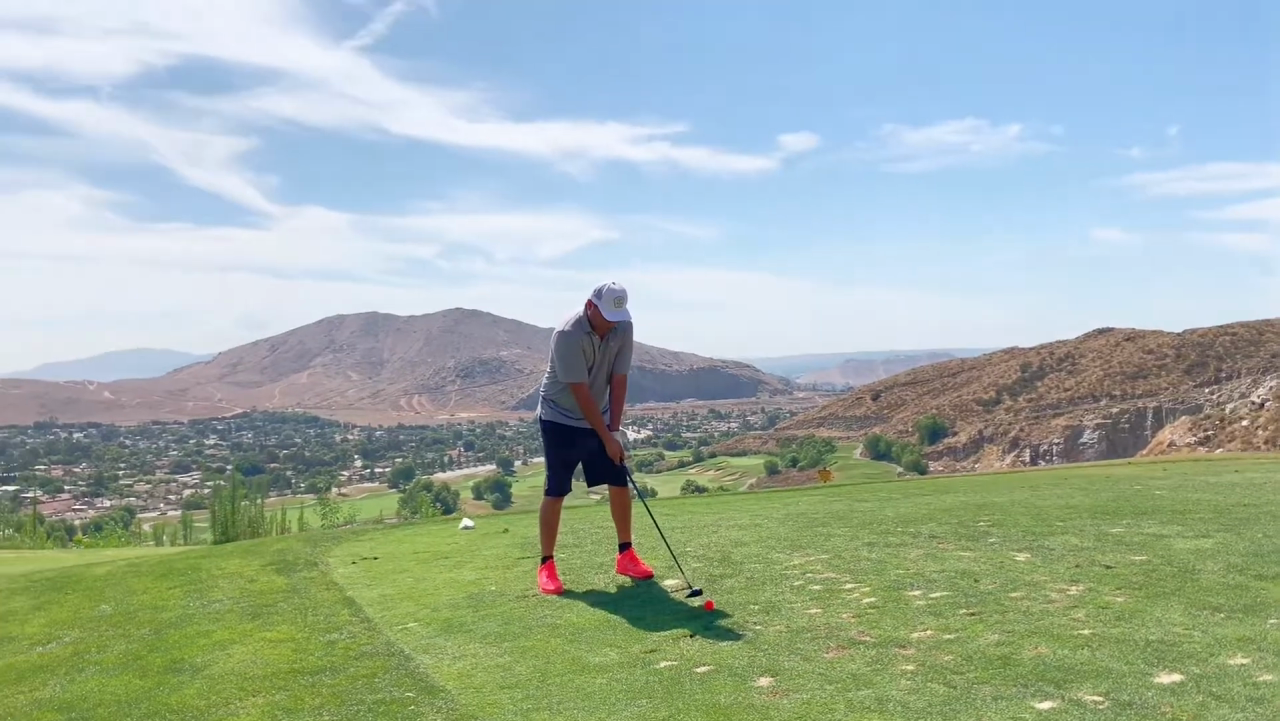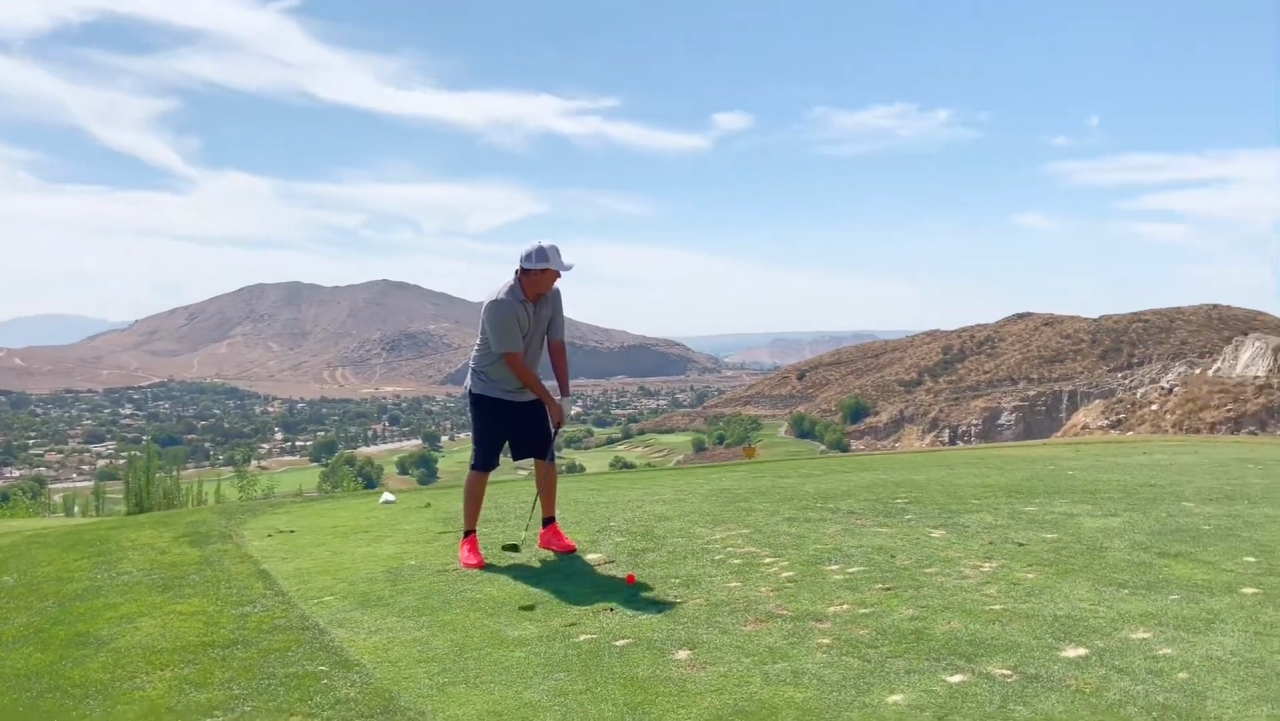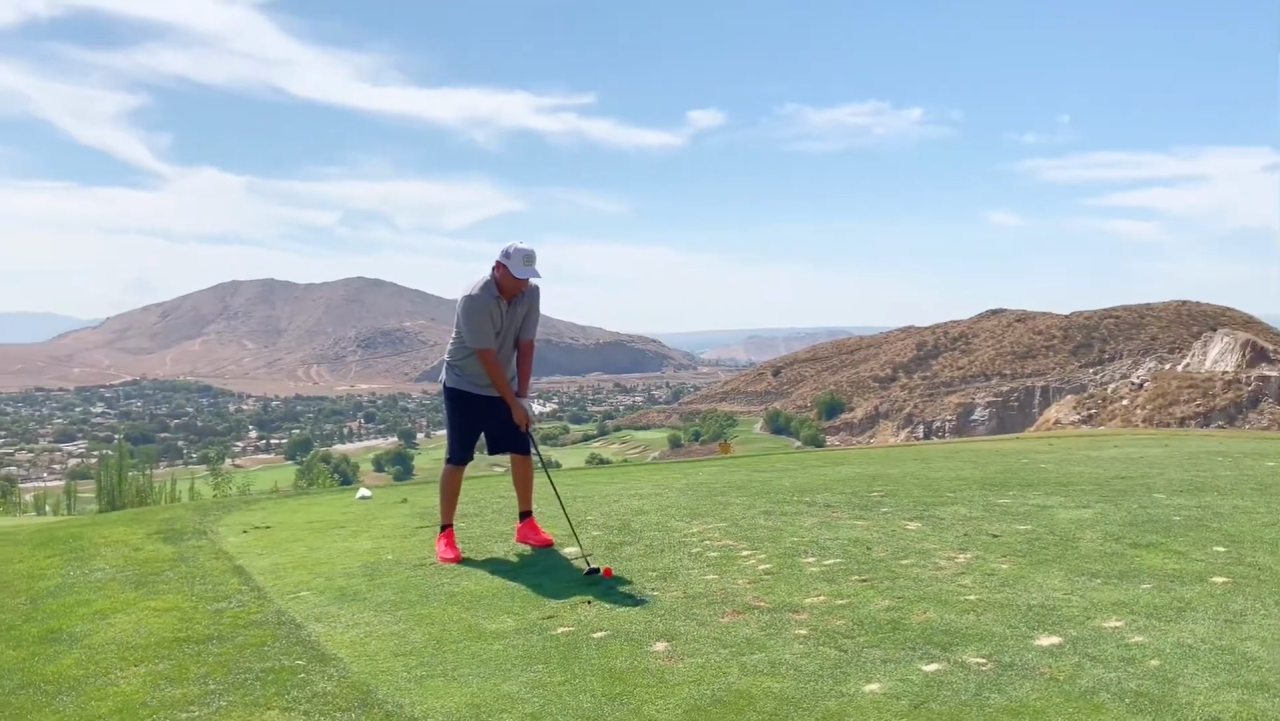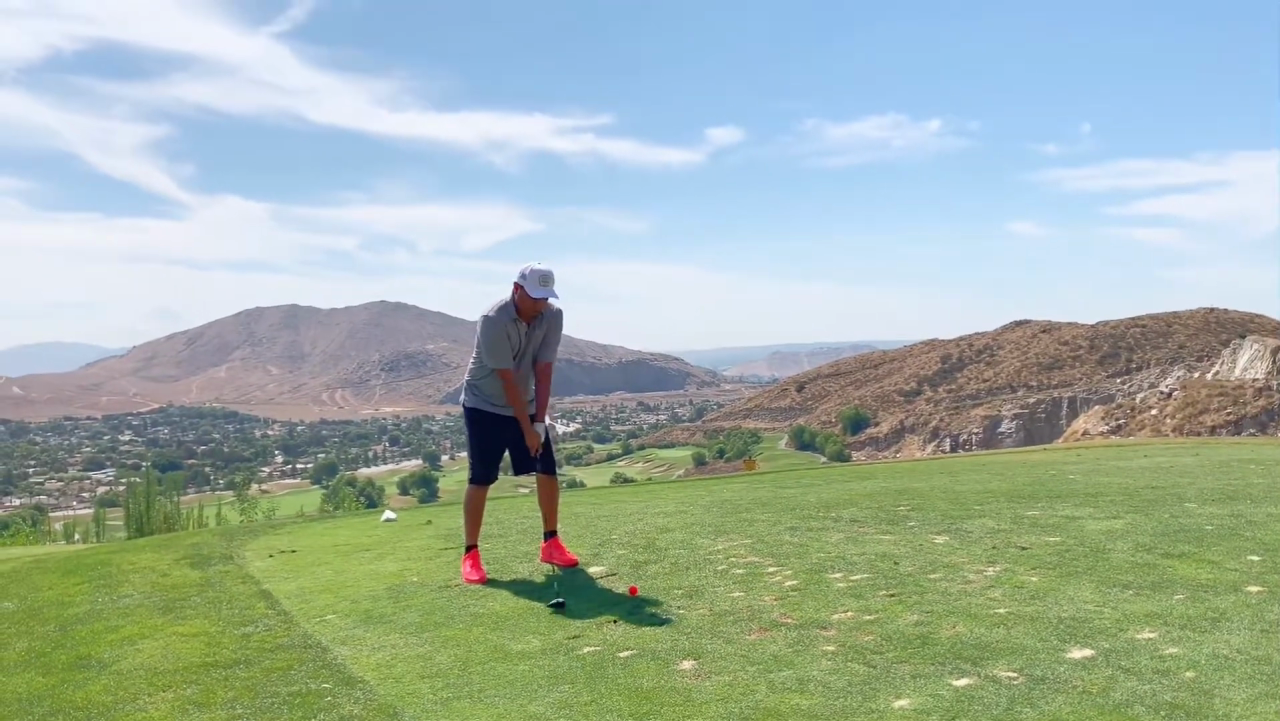
dt=1s
person 1, frame 1
left shoulder: (623, 328)
right shoulder: (567, 335)
left elbow: (618, 381)
right elbow: (581, 393)
left wrist: (615, 430)
right wrist: (606, 437)
left hip: (599, 417)
right hip: (560, 418)
left knee: (620, 482)
right knee: (556, 490)
left ankle: (625, 554)
right ankle: (546, 565)
person 1, frame 2
left shoulder: (552, 297)
right shoulder: (500, 305)
left elbow: (556, 346)
right elbow: (516, 363)
left wrist: (565, 396)
right wrist: (550, 402)
left hip: (528, 392)
right hip: (490, 393)
left knee: (546, 456)
right knee: (482, 465)
left ankle: (549, 528)
right ankle: (468, 539)
person 1, frame 3
left shoulder: (531, 293)
right shoulder: (474, 300)
left elbow: (526, 346)
right elbow: (488, 359)
left wrist: (523, 396)
right wrist: (513, 405)
left hip: (504, 385)
right hip: (465, 387)
left knee: (522, 451)
right knee: (457, 459)
left ankle: (526, 522)
right ankle: (446, 533)
person 1, frame 4
left shoulder: (553, 316)
right shoulder: (493, 321)
left elbow: (543, 371)
right elbow: (506, 379)
left wrist: (539, 420)
right wrist: (526, 428)
left hip: (525, 406)
right hip: (484, 407)
left knee: (547, 471)
right knee: (481, 479)
left ankle: (551, 542)
right ankle: (471, 554)
